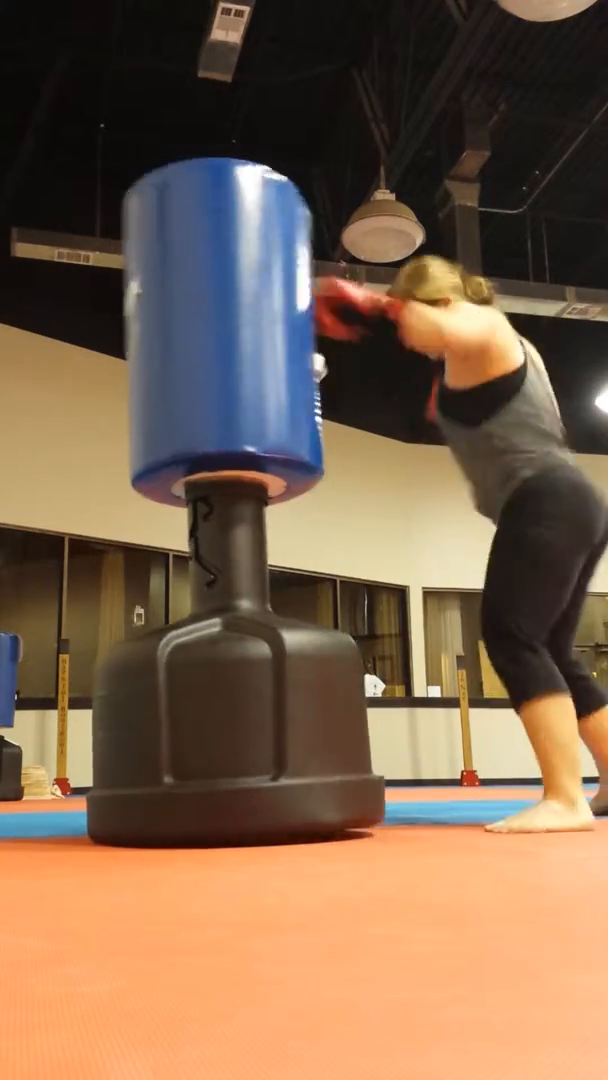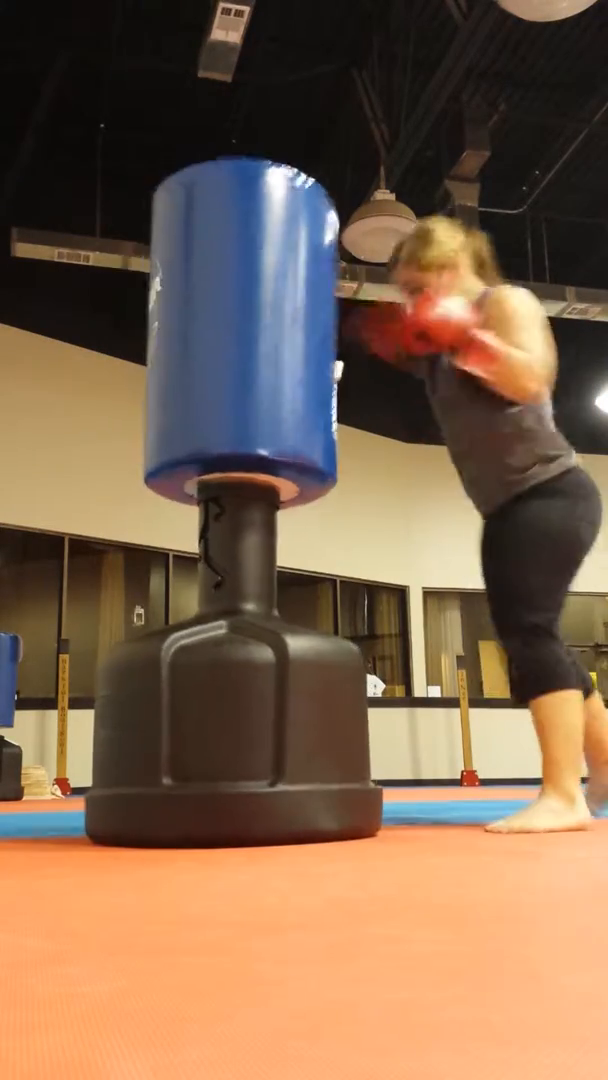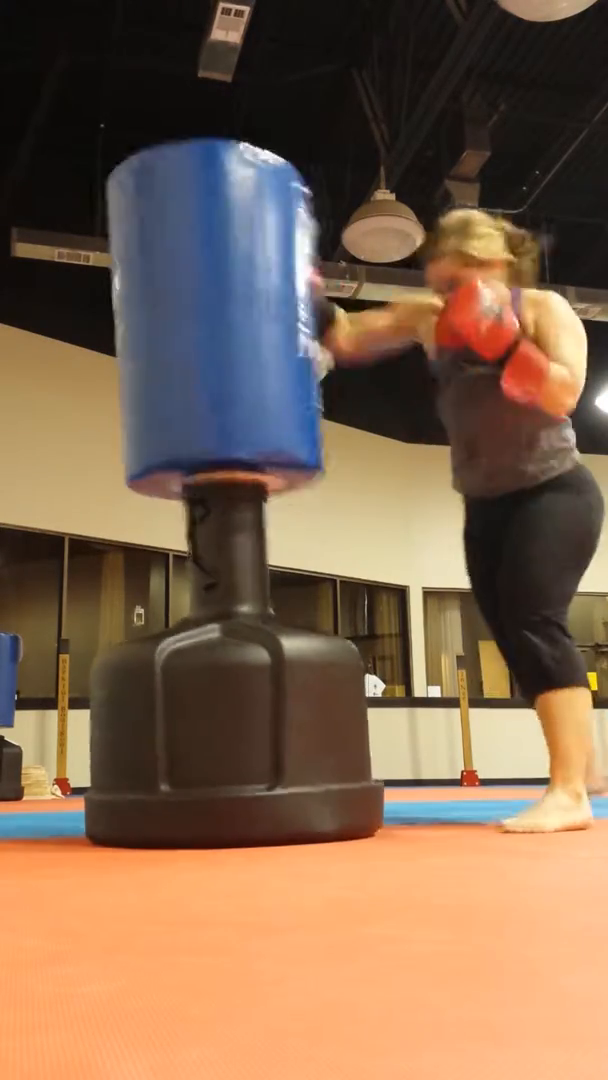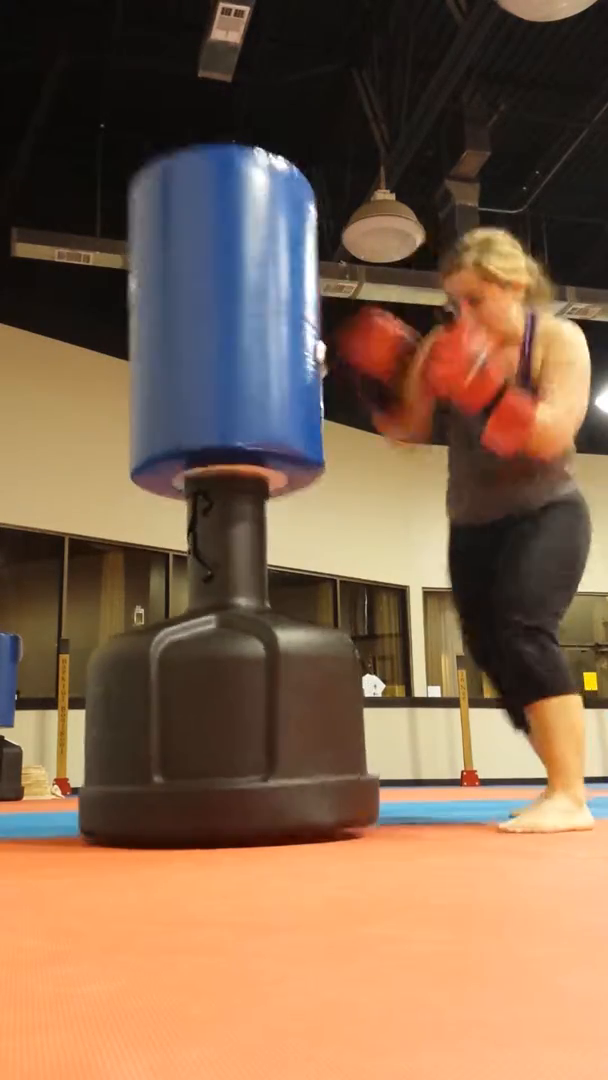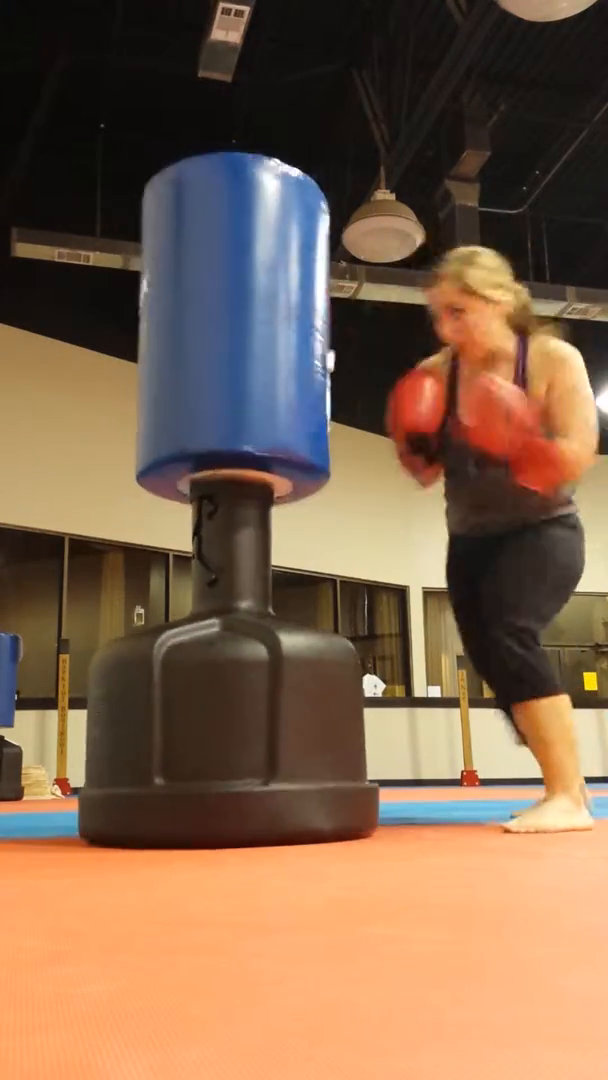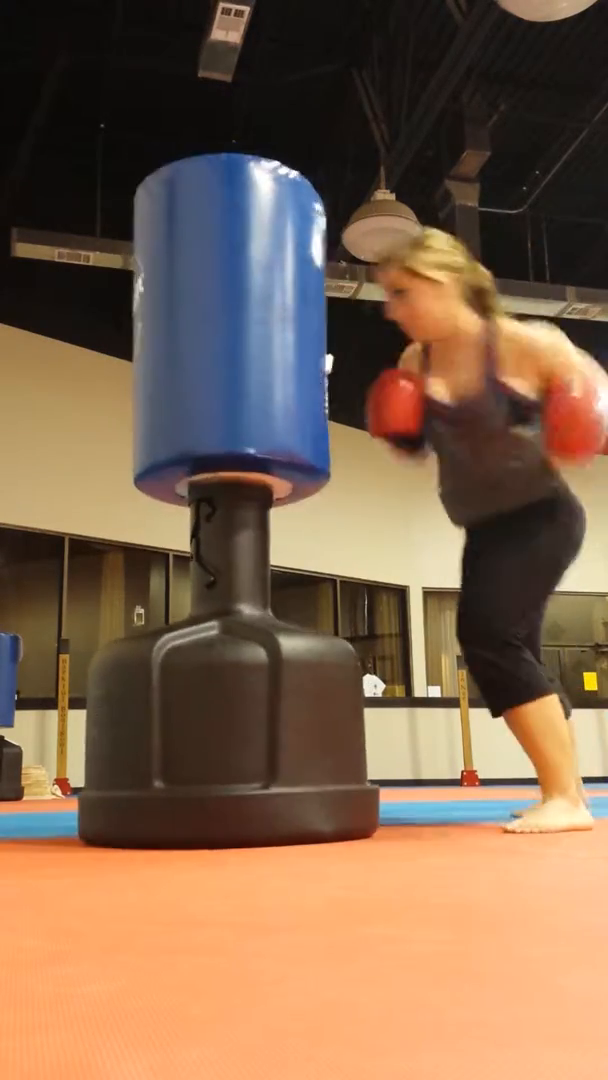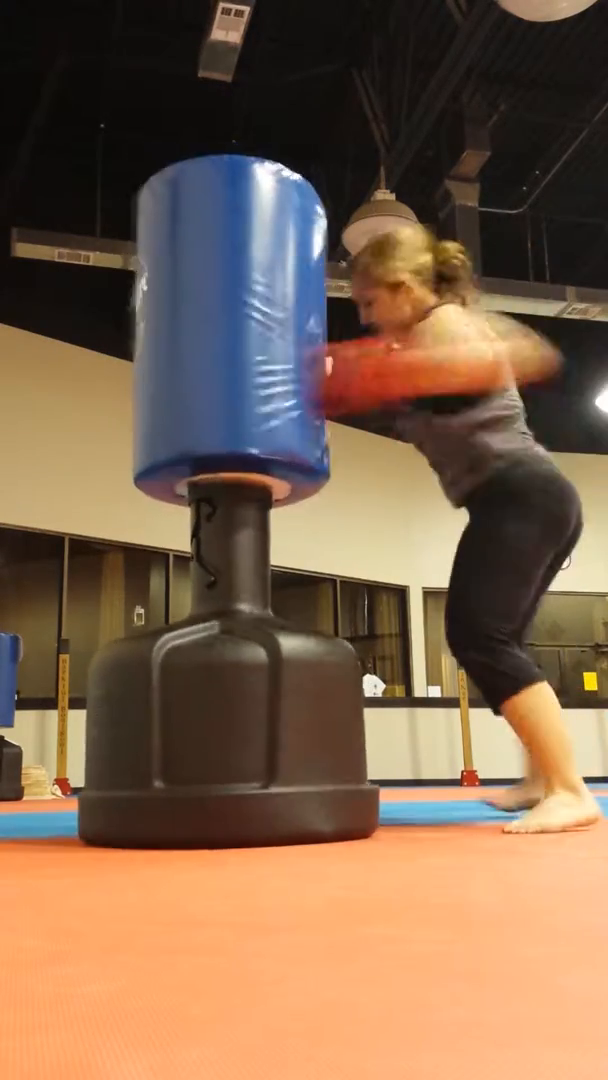
dt=0.1s
person 1, frame 1
left shoulder: (482, 329)
right shoulder: (508, 351)
left elbow: (447, 332)
left wrist: (373, 307)
right wrist: (459, 423)
left hip: (546, 506)
left knee: (514, 641)
right knee: (549, 653)
person 1, frame 2
left shoulder: (506, 303)
left elbow: (525, 380)
left wrist: (457, 335)
left hip: (555, 496)
right hip: (504, 512)
left knee: (529, 628)
right knee: (525, 636)
person 1, frame 3
left shoulder: (545, 309)
right shoulder: (433, 318)
right elbow: (349, 342)
left wrist: (502, 345)
right wrist: (318, 310)
left hip: (555, 493)
right hip: (488, 506)
left knee: (536, 623)
right knee: (519, 636)
person 1, frame 4
left shoulder: (559, 339)
right shoulder: (441, 345)
left elbow: (551, 436)
right elbow: (400, 428)
left wrist: (485, 383)
right wrist: (385, 377)
left hip: (547, 517)
right hip: (475, 529)
left knee: (523, 632)
right knee: (504, 666)
left ankle: (569, 798)
right ankle: (561, 787)
person 1, frame 5
left shoulder: (557, 363)
right shoulder: (437, 372)
left elbow: (574, 465)
right elbow: (426, 472)
left wrist: (514, 440)
right wrist: (417, 439)
left hip: (544, 533)
right hip: (473, 544)
left knee: (505, 638)
right knee: (505, 674)
left ankle: (569, 798)
right ankle: (562, 787)
person 1, frame 6
left shoulder: (516, 341)
right shoulder: (416, 360)
right elbow: (418, 447)
right wrist: (401, 432)
left hip: (535, 519)
right hip: (487, 530)
left knee: (490, 639)
right knee: (501, 649)
person 1, frame 7
left shoulder: (439, 329)
left elbow: (499, 358)
left hip: (520, 500)
right hip: (541, 499)
left knee: (478, 636)
right knee: (493, 643)
left ankle: (569, 793)
right ankle: (542, 780)
